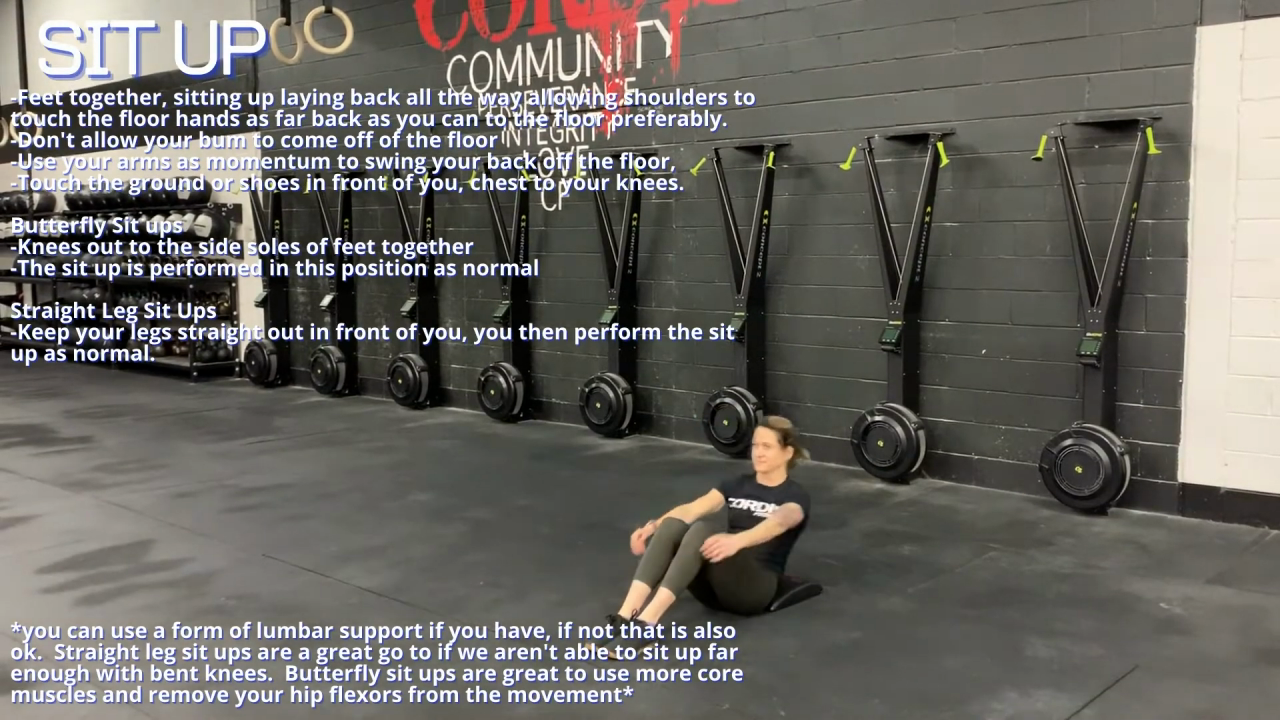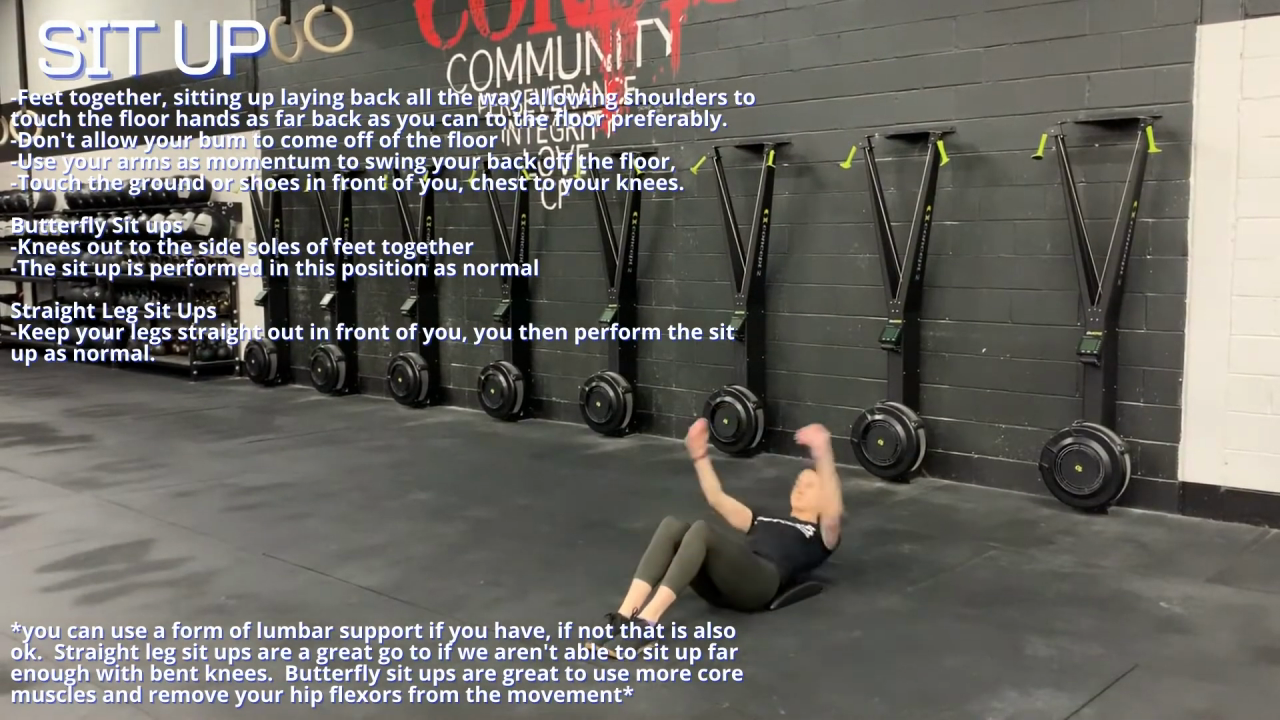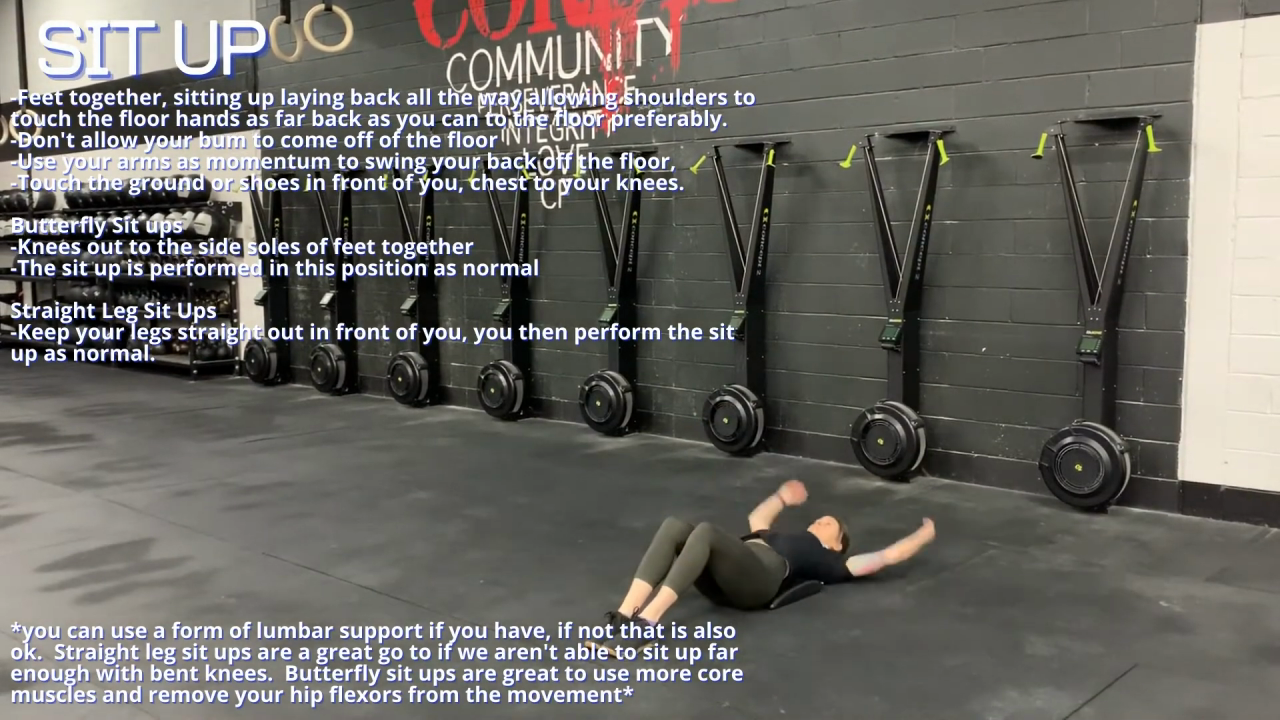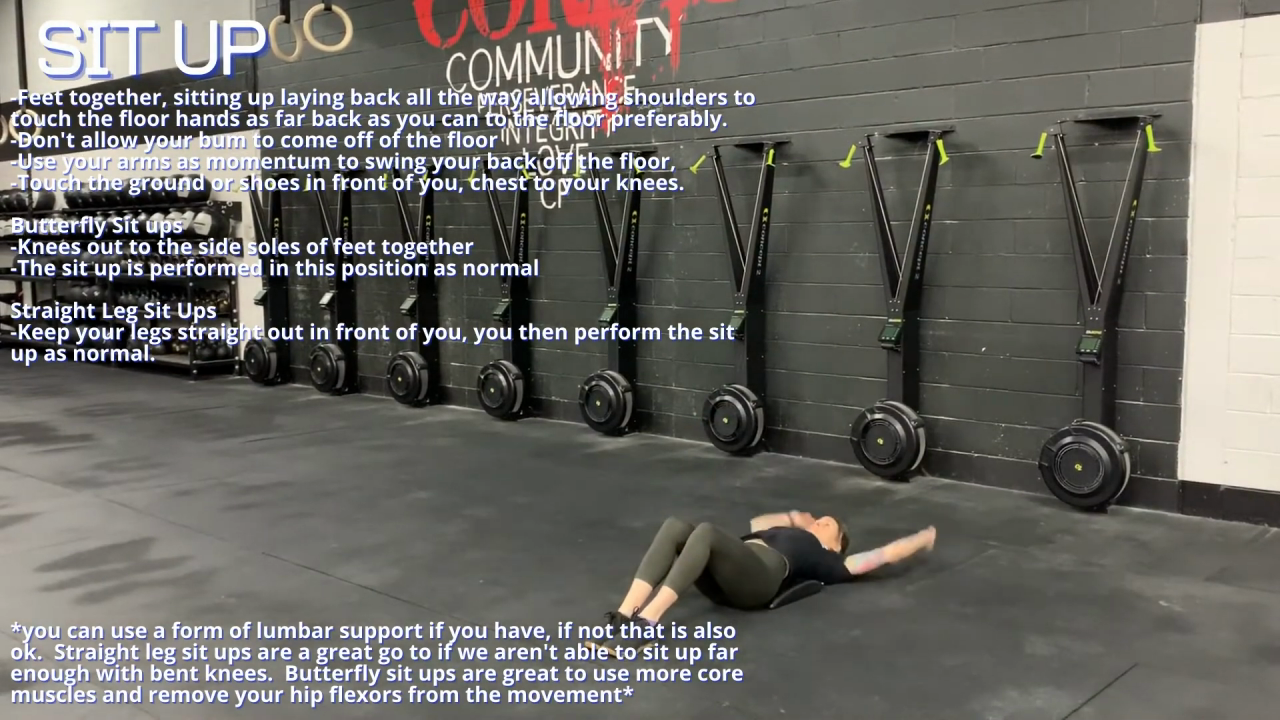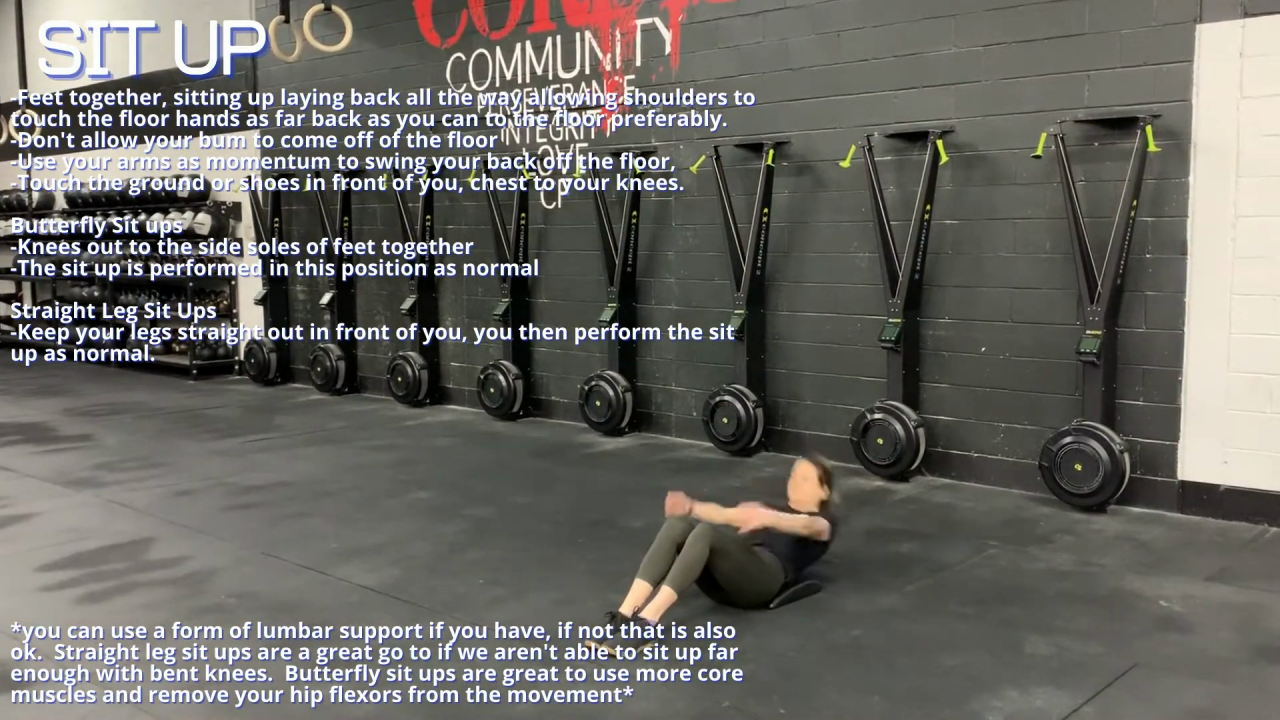
dt=0.3s
person 1, frame 1
left shoulder: (795, 497)
right shoulder: (739, 485)
left elbow: (775, 525)
right elbow: (692, 510)
left wrist: (736, 540)
right wrist: (651, 529)
left hip: (754, 586)
right hip: (713, 584)
left knee: (700, 531)
right knee: (671, 526)
left ankle: (646, 625)
right ankle: (623, 620)
person 1, frame 2
left shoulder: (821, 538)
right shoulder: (764, 520)
left elbow: (833, 506)
right elbow: (718, 499)
left wrist: (823, 451)
right wrist: (700, 454)
left hip: (758, 583)
right hip: (719, 583)
left knee: (700, 529)
right knee: (671, 525)
left ankle: (646, 624)
right ankle: (623, 618)
person 1, frame 3
left shoulder: (828, 561)
right shoulder: (783, 537)
left elbow: (885, 557)
right elbow: (755, 520)
left wrist: (922, 535)
right wrist: (781, 498)
left hip: (758, 581)
right hip: (723, 576)
left knee: (705, 533)
right knee: (674, 527)
left ankle: (646, 623)
right ankle: (623, 617)
person 1, frame 4
left shoulder: (829, 561)
right shoulder: (788, 533)
left elbow: (881, 555)
right elbow: (755, 523)
right wrist: (792, 519)
left hip: (761, 574)
right hip: (723, 578)
left knee: (705, 531)
right knee: (675, 528)
left ankle: (646, 622)
right ankle: (624, 616)
person 1, frame 5
left shoulder: (823, 523)
right shoulder: (773, 510)
left elbow: (803, 527)
right elbow: (724, 516)
left wrist: (766, 518)
right wrist: (691, 507)
left hip: (763, 579)
left knee: (704, 533)
right knee: (676, 525)
left ankle: (646, 622)
right ankle: (623, 617)
